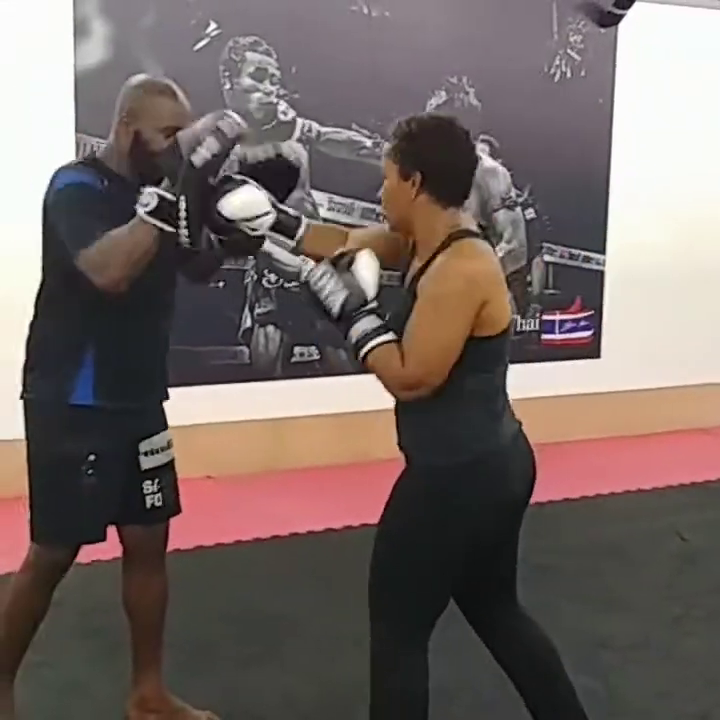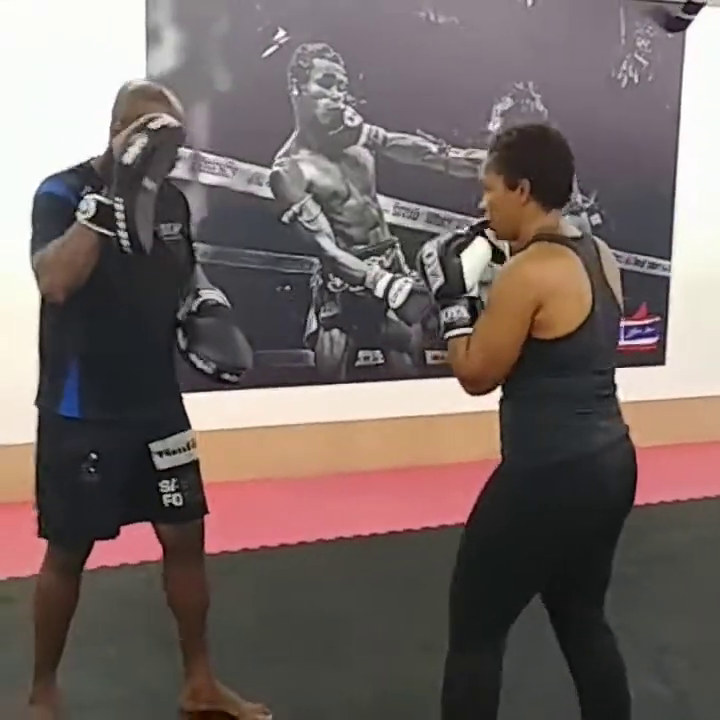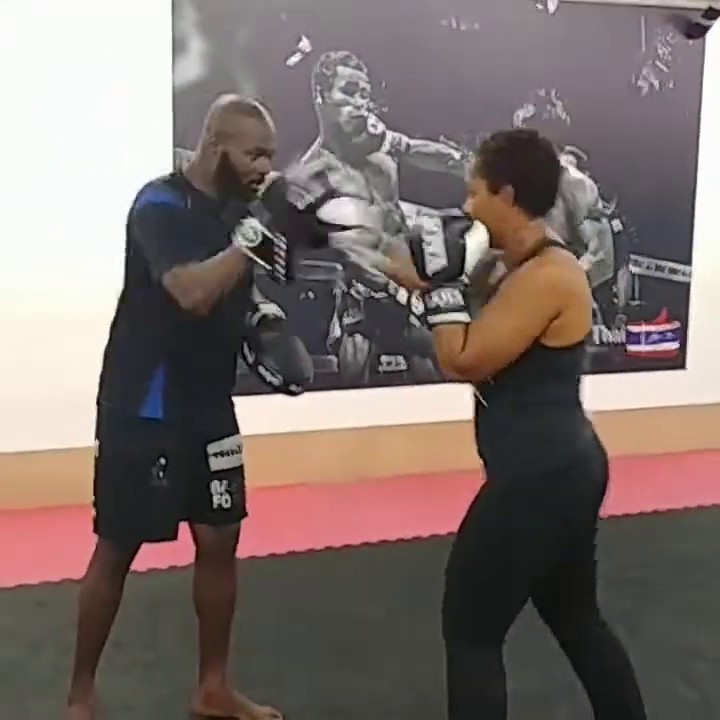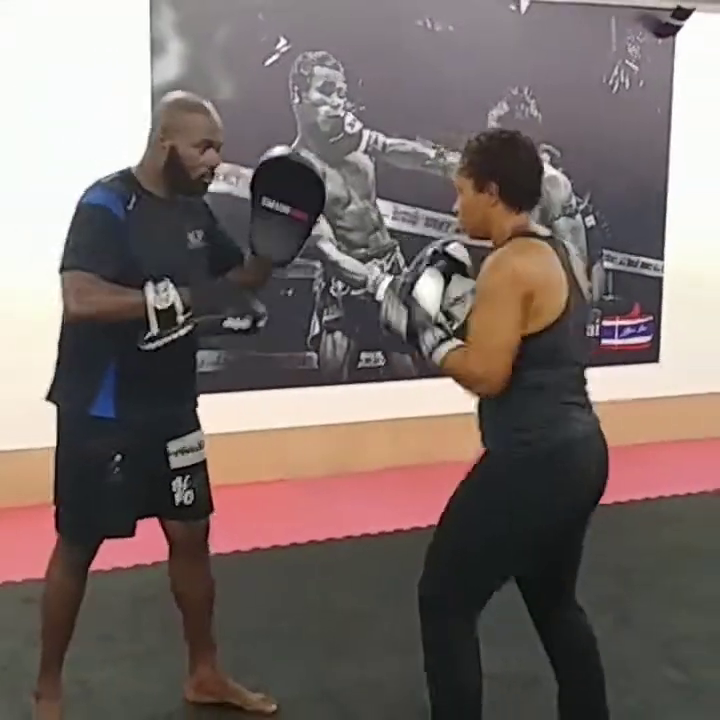
dt=0.5s
person 1, frame 1
left shoulder: (164, 189)
right shoulder: (78, 188)
left elbow: (198, 264)
right elbow: (109, 272)
right wrist: (171, 194)
left hip: (138, 399)
right hip: (71, 402)
left knee: (149, 541)
right knee: (54, 552)
person 1, frame 2
left shoulder: (171, 198)
right shoulder: (62, 193)
right elbow: (55, 282)
left wrist: (206, 310)
right wrist: (112, 196)
left hip: (158, 404)
right hip: (82, 411)
left knee: (185, 538)
right knee: (68, 553)
person 1, frame 3
left shoulder: (240, 207)
right shoulder: (162, 204)
right elbow: (193, 293)
left wrist: (266, 330)
right wrist: (263, 229)
left hip: (208, 407)
right hip: (142, 409)
left knee: (219, 540)
right knee: (118, 550)
person 1, frame 4
left shoulder: (191, 208)
right shoulder: (106, 204)
left elbow: (236, 280)
right elbow: (79, 299)
right wrist: (179, 301)
left hip: (170, 406)
right hip: (99, 410)
left knee: (192, 534)
right knee: (78, 547)
person 2, frame 1
left shoulder: (460, 268)
right shoulder: (429, 245)
left elbow: (410, 380)
right elbow: (348, 244)
left wrist: (355, 311)
right wrist: (271, 217)
left hip: (456, 476)
right hip: (497, 462)
left knee: (397, 633)
right knee: (496, 611)
person 2, frame 2
left shoulder: (528, 270)
right shoulder: (598, 256)
left elbow: (476, 374)
left wrist: (451, 295)
right wrist: (487, 277)
left hip: (547, 478)
right hip: (608, 464)
left knee: (475, 630)
right knee: (581, 618)
person 2, frame 3
left shoulder: (551, 272)
right shoulder: (534, 256)
left elbow: (460, 362)
right elbow: (437, 276)
left wrist: (445, 281)
left hip: (536, 482)
right hip: (568, 469)
left knee: (470, 630)
right knee: (574, 616)
person 2, frame 4
left shoulder: (510, 264)
right shoulder: (559, 256)
left elbow: (484, 374)
left wrist: (424, 329)
right wrist: (467, 292)
left hip: (528, 466)
right hip: (578, 455)
left knee: (445, 606)
right knee: (555, 602)
person 3, frame 1
left shoulder: (286, 122)
right shoulder: (223, 164)
left elbow: (343, 142)
right hip: (276, 278)
left knee: (344, 366)
right knee: (268, 371)
person 3, frame 2
left shoulder: (351, 126)
right shoulder: (289, 171)
left elbow: (402, 145)
right elbow: (326, 248)
left wrist: (454, 157)
right wrist: (382, 283)
left hip: (392, 264)
right hip: (343, 282)
left knee: (409, 369)
right knee: (331, 376)
person 3, frame 3
left shoulder: (374, 134)
right shoulder: (313, 176)
left elbow: (422, 150)
right elbow: (349, 254)
left wrist: (467, 163)
right wrist: (404, 292)
right hip: (367, 290)
left knee: (431, 374)
right knee: (355, 379)
person 3, frame 4
left shoulder: (352, 131)
left elbow: (401, 151)
right elbow: (329, 252)
left wrist: (446, 162)
left hip: (393, 269)
right hip: (346, 286)
left knee: (410, 370)
right knee: (336, 376)
